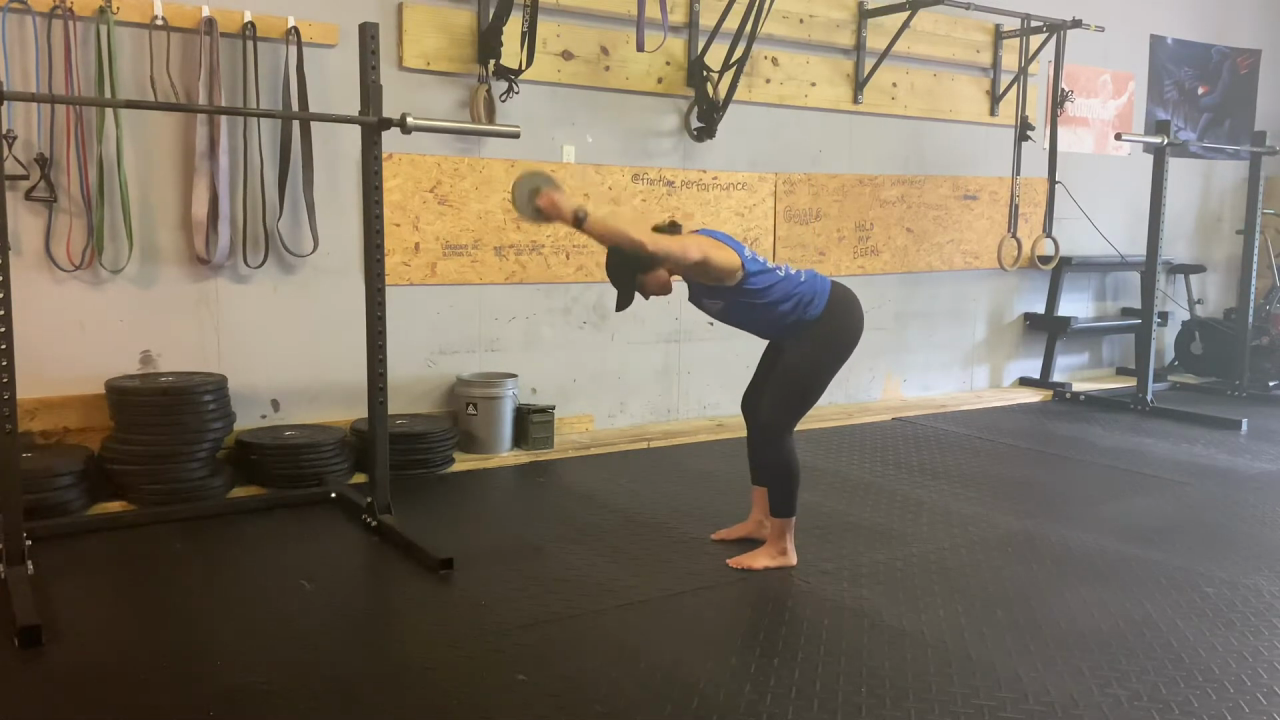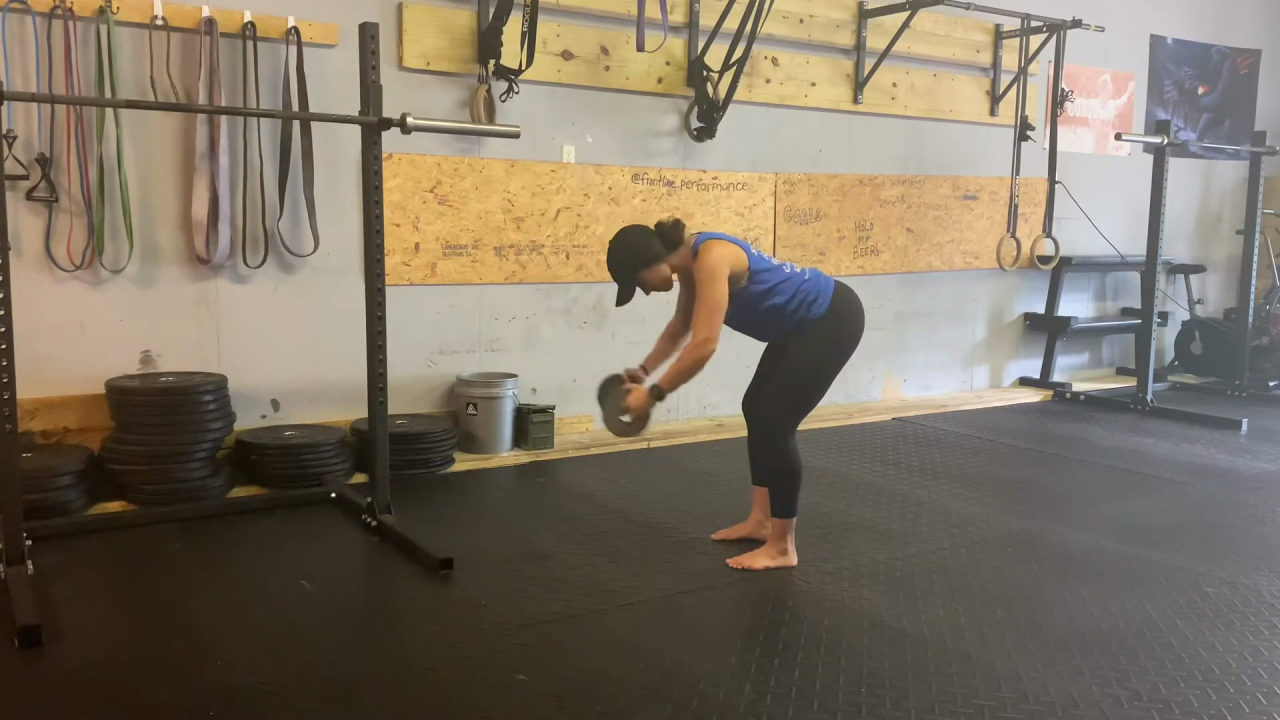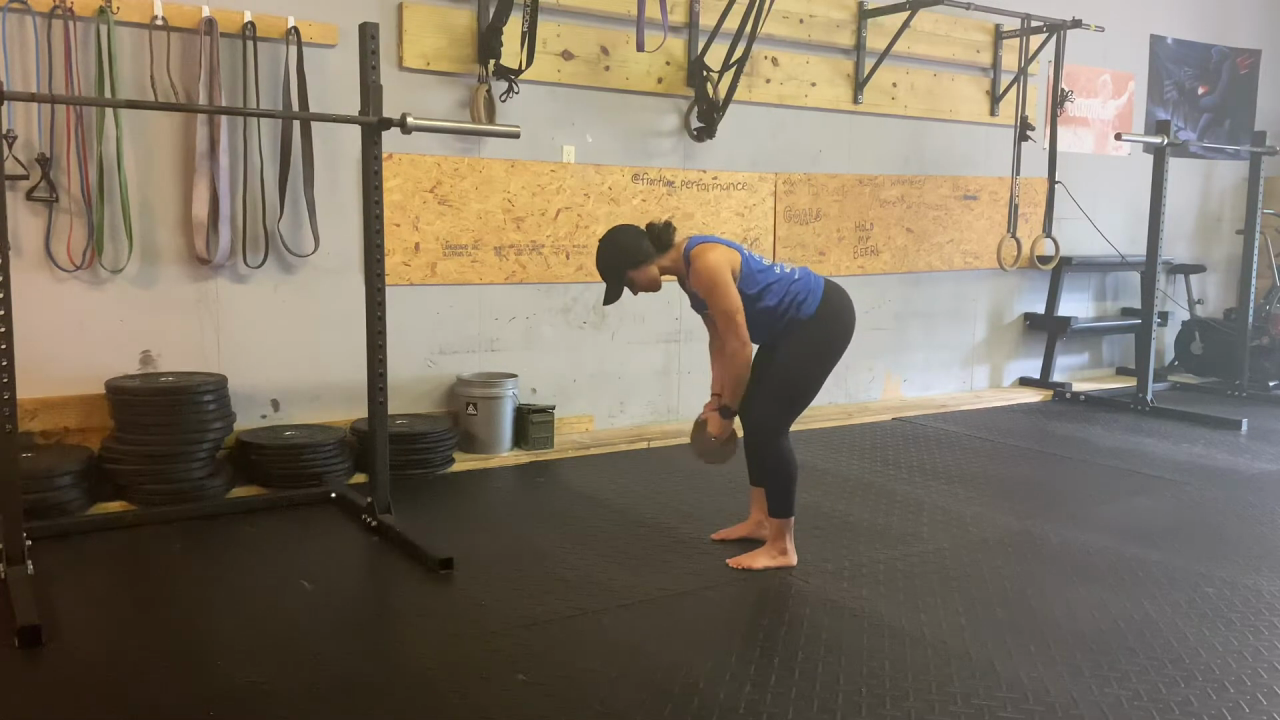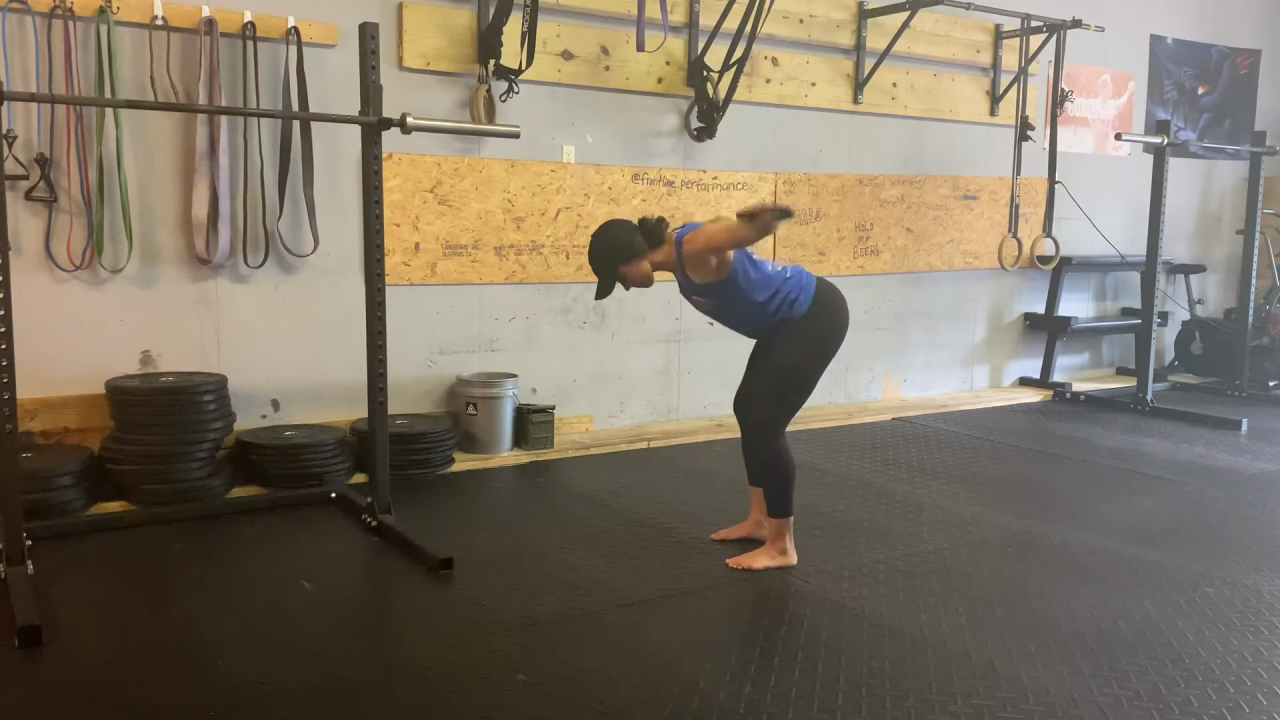
dt=0.5s
person 1, frame 1
left shoulder: (702, 252)
right shoulder: (688, 252)
left elbow: (645, 243)
right elbow: (633, 245)
left wrist: (574, 215)
right wrist: (574, 215)
left hip: (831, 321)
right hip: (802, 321)
left knee: (773, 424)
right knee: (755, 410)
left ankle: (781, 546)
right ankle: (760, 519)
person 1, frame 2
left shoulder: (710, 259)
right shoulder: (691, 262)
left elbow: (704, 344)
right elbow: (682, 324)
left wrist: (652, 395)
right wrist: (644, 369)
left hip: (833, 318)
right hip: (804, 322)
left knee: (775, 423)
right knee: (757, 410)
left ankle: (782, 547)
right ankle: (761, 520)
person 1, frame 3
left shoulder: (705, 264)
right shoulder: (686, 266)
left elbow: (740, 347)
right elbow: (719, 337)
left wrist: (725, 412)
right wrist: (717, 398)
left hip: (824, 318)
right hip: (797, 321)
left knee: (768, 424)
right knee: (753, 413)
left ankle: (781, 546)
right ankle: (760, 519)
person 1, frame 4
left shoulder: (694, 248)
right shoulder: (678, 245)
left elbow: (754, 230)
right elbow: (717, 227)
left wrist: (767, 218)
left hip: (817, 316)
right hip: (792, 318)
left knee: (765, 423)
right knee: (748, 411)
left ankle: (782, 548)
right ankle: (759, 521)
